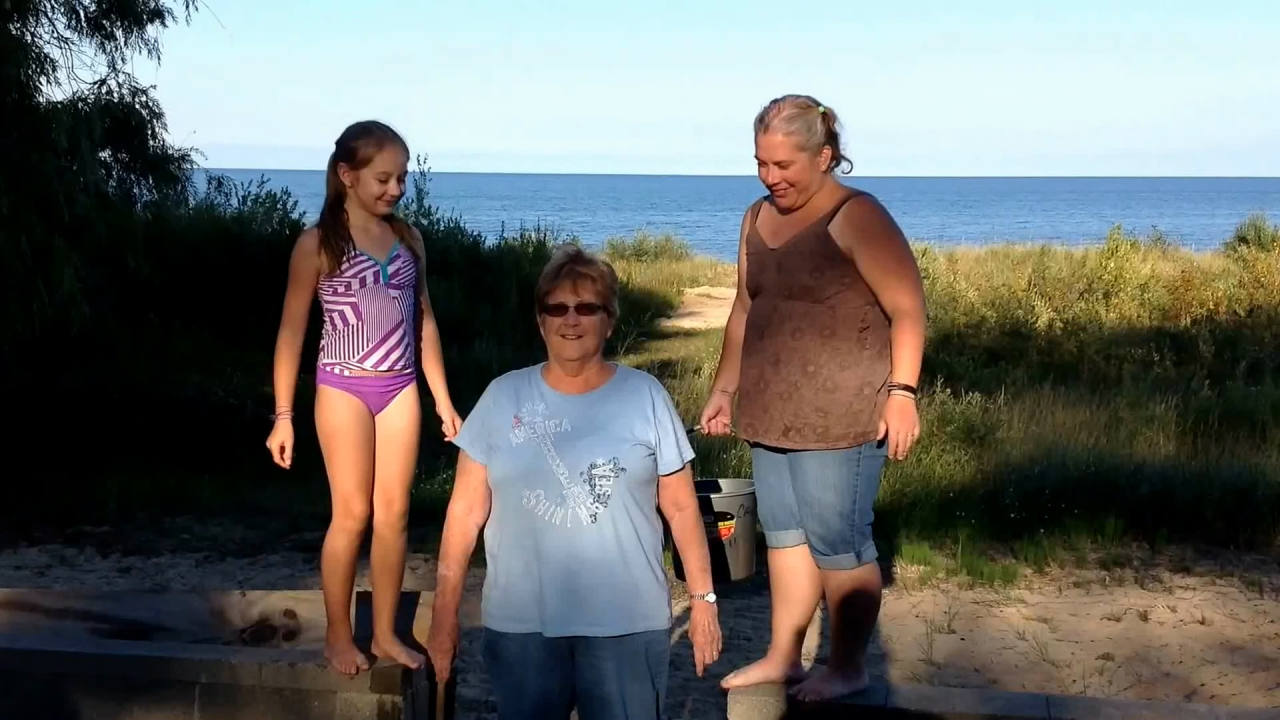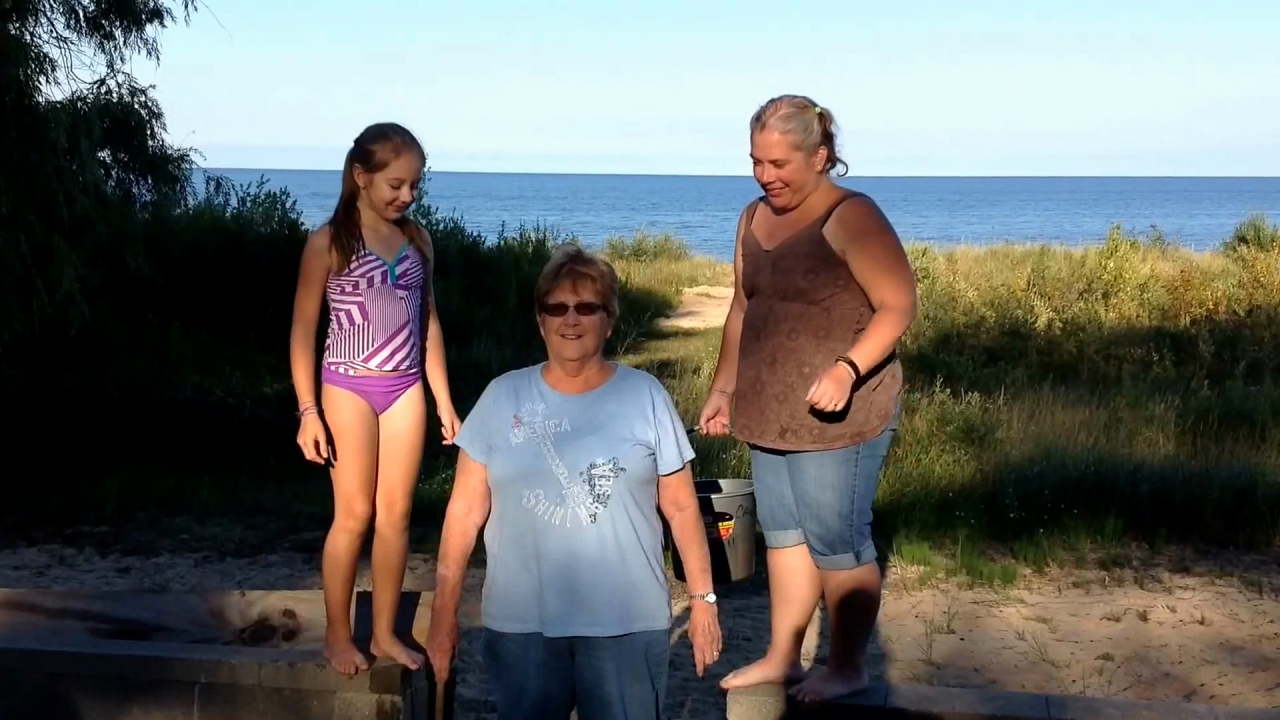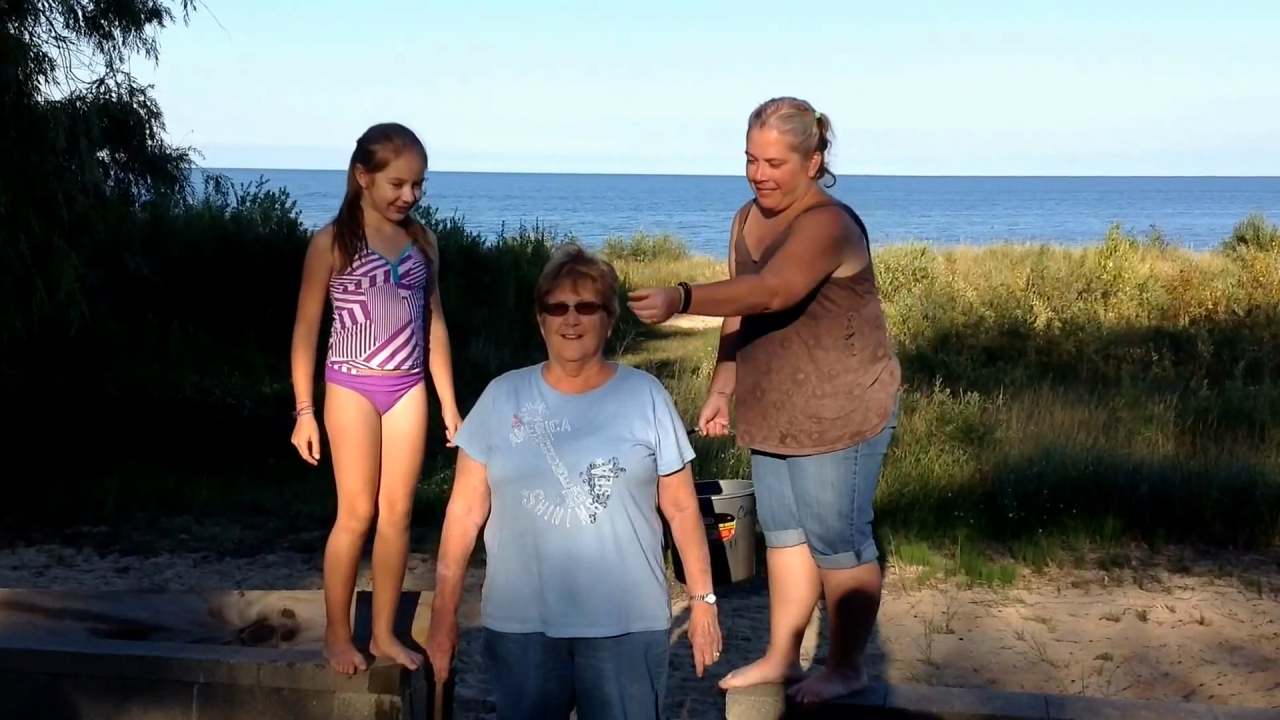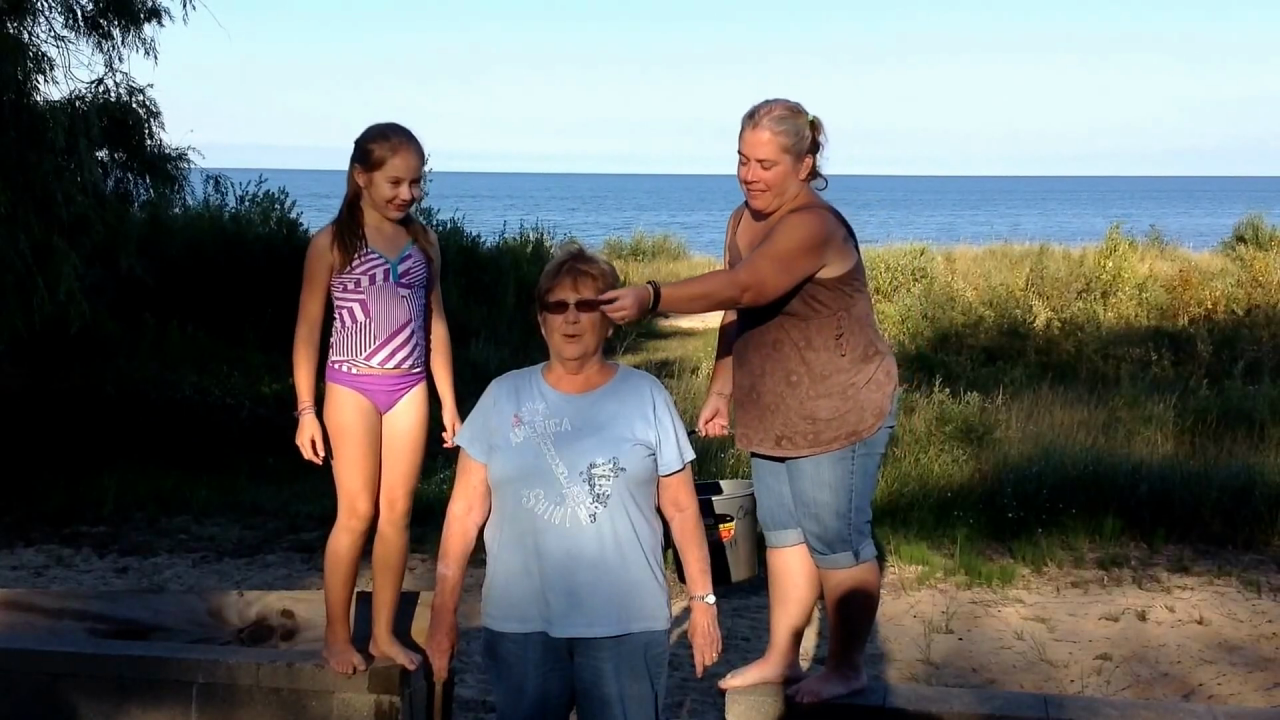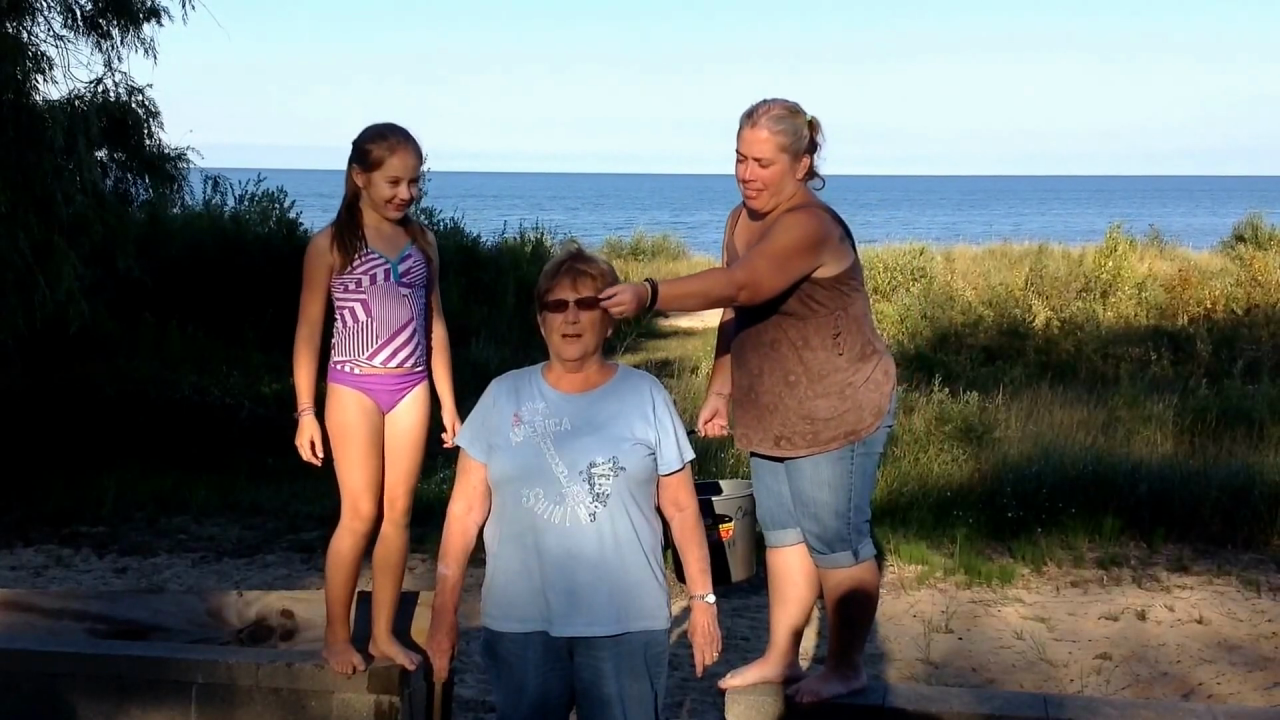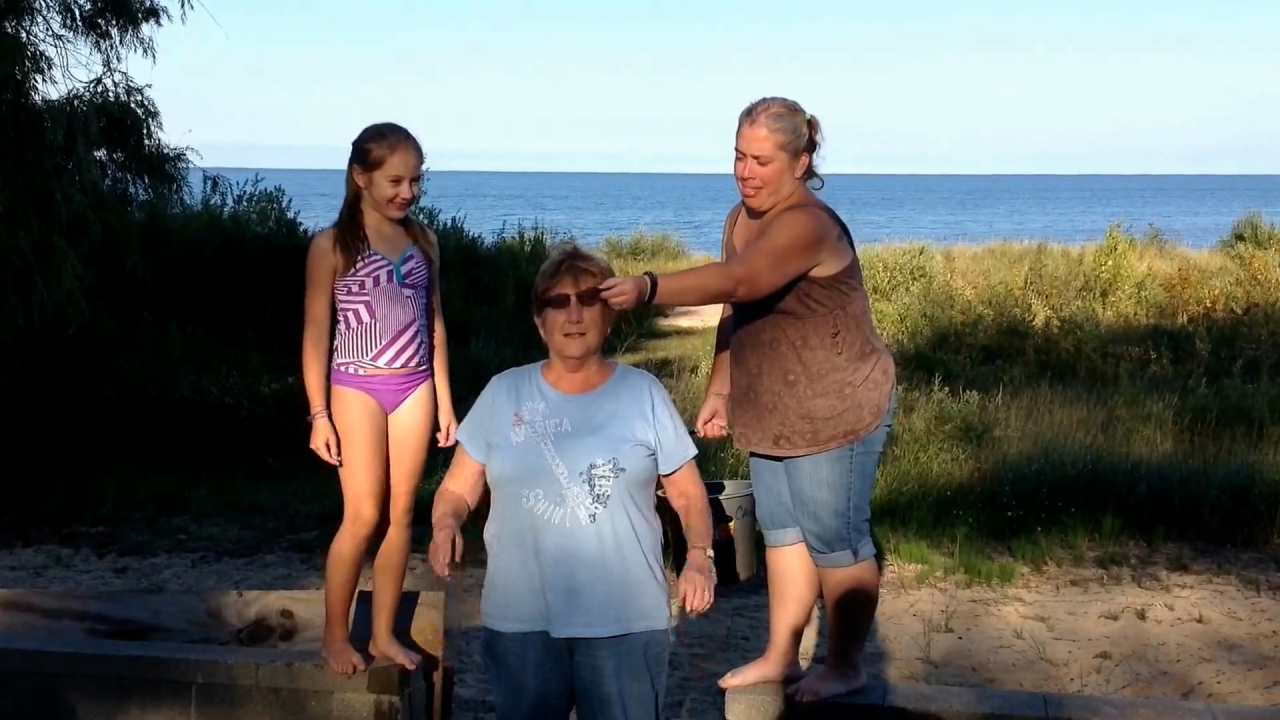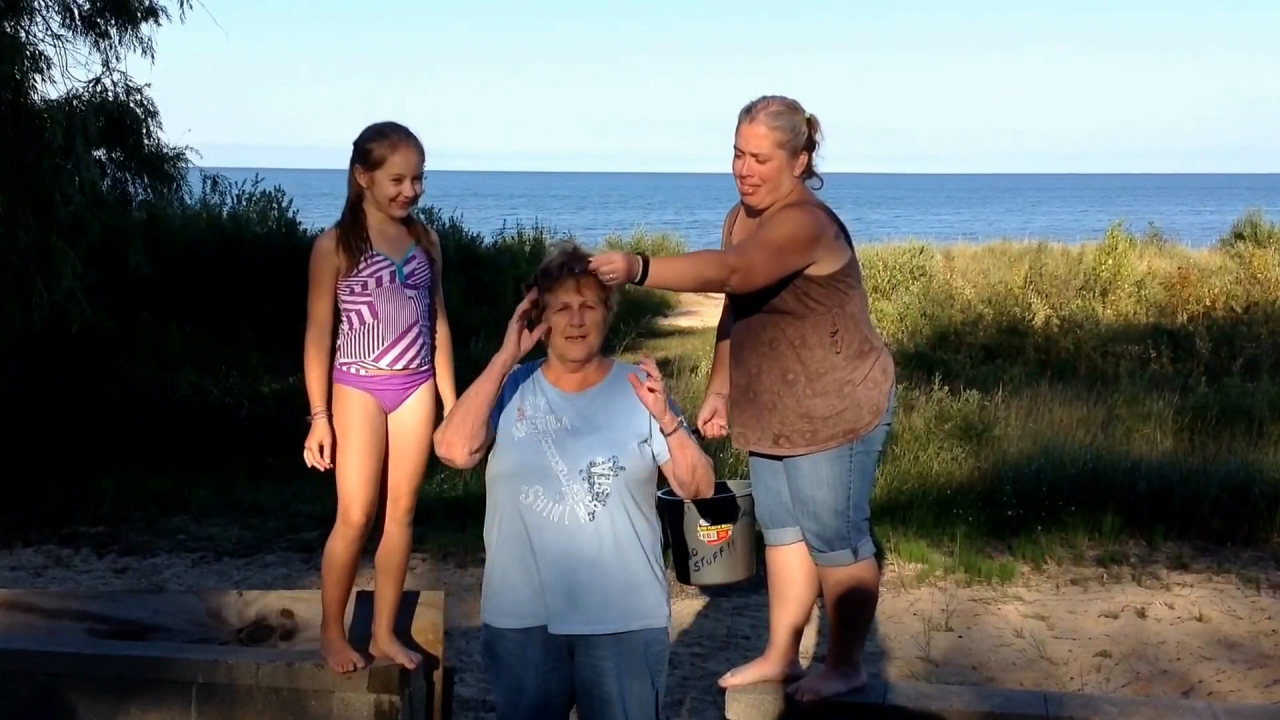
dt=0.4s
person 1, frame 1
left shoulder: (857, 217)
right shoulder: (758, 217)
left elbow: (908, 309)
left wrist: (901, 391)
right wrist: (724, 388)
left hip: (839, 414)
right hip: (774, 411)
left knee: (838, 541)
right knee: (784, 533)
left ankle: (848, 667)
right ankle: (782, 657)
person 1, frame 2
left shoulder: (853, 218)
right shoulder: (753, 218)
left elbow: (897, 307)
left wrist: (846, 367)
right wrist: (723, 388)
left hip: (836, 414)
right hip: (772, 411)
left knee: (836, 541)
right knee: (782, 532)
left ankle: (847, 666)
right ankle: (781, 657)
person 1, frame 3
left shoulder: (828, 224)
right shoulder: (748, 220)
left elbow: (769, 293)
left wrist: (680, 298)
right wrist: (721, 389)
left hip: (840, 413)
right hip: (776, 413)
left knee: (837, 540)
right knee: (783, 532)
left ankle: (846, 666)
right ankle: (781, 657)
person 1, frame 4
left shoulder: (814, 226)
right shoulder: (743, 220)
left elbow: (742, 288)
left wrist: (651, 298)
right wrist: (721, 390)
left hip: (838, 412)
right hip: (775, 412)
left knee: (836, 540)
right knee: (783, 532)
left ankle: (846, 667)
right ankle: (781, 656)
person 1, frame 5
left shoulder: (810, 225)
right shoulder: (741, 220)
left elbow: (738, 287)
left wrist: (648, 295)
right wrist: (721, 390)
left hip: (836, 412)
right hip: (773, 413)
left knee: (835, 539)
right knee: (783, 532)
left ankle: (846, 666)
right ankle: (780, 656)
person 1, frame 6
left shoulder: (808, 224)
right shoulder: (740, 219)
left elbow: (735, 281)
left wrist: (646, 289)
right wrist: (719, 390)
left hip: (835, 410)
right hip: (774, 411)
left knee: (835, 539)
right knee: (782, 531)
left ankle: (845, 665)
right ankle: (780, 656)
person 1, frame 7
left shoulder: (805, 223)
right shoulder: (740, 217)
left elbow: (729, 271)
left wrist: (637, 268)
right wrist: (720, 390)
left hip: (834, 410)
right hip: (773, 411)
left knee: (835, 539)
right knee: (782, 531)
left ankle: (845, 664)
right ankle: (780, 655)
person 2, frame 1
left shoulder: (408, 238)
right shoulder: (318, 244)
left elbow: (424, 320)
right elbow: (291, 330)
left wrist: (443, 398)
right wrist: (283, 415)
left hip: (401, 389)
right hip: (345, 390)
left knee: (394, 512)
right knee: (352, 513)
left ankle: (385, 632)
right ankle: (338, 635)
person 2, frame 2
left shoulder: (417, 240)
right shoulder: (328, 242)
right elbow: (303, 329)
left wrist: (444, 400)
right wrist: (308, 411)
left hip: (405, 390)
right hip: (349, 389)
left knee: (396, 512)
right knee: (354, 513)
left ankle: (385, 633)
right ankle: (338, 635)
person 2, frame 3
left shoulder: (422, 241)
right shoulder: (332, 242)
right elbow: (306, 328)
left wrist: (449, 401)
right wrist: (304, 410)
left hip: (409, 390)
right hip: (352, 388)
left knee: (398, 512)
right knee: (357, 513)
left ankle: (384, 633)
right ankle: (337, 635)
person 2, frame 4
left shoulder: (424, 241)
right shoulder: (332, 242)
left elbow: (436, 322)
right elbow: (308, 328)
left wrist: (449, 401)
right wrist: (306, 409)
left hip: (409, 389)
right hip: (353, 388)
left knee: (397, 512)
right knee: (357, 512)
left ankle: (383, 633)
right ankle: (336, 635)
person 2, frame 5
left shoulder: (422, 241)
right shoulder: (331, 244)
right elbow: (308, 330)
left wrist: (448, 400)
right wrist: (305, 412)
left hip: (411, 389)
right hip: (355, 388)
left knee: (399, 513)
right knee: (361, 513)
left ankle: (383, 634)
right ankle: (337, 635)
person 2, frame 6
left shoulder: (423, 241)
right shoulder: (332, 245)
right elbow: (315, 332)
left wrist: (445, 400)
right wrist: (319, 413)
left hip: (413, 389)
right hip: (357, 389)
left knee: (401, 513)
right knee: (364, 516)
left ankle: (383, 634)
right ankle: (335, 633)
person 2, frame 7
left shoulder: (425, 241)
right shoulder: (336, 245)
right elbow: (319, 333)
left wrist: (451, 401)
right wrist: (319, 416)
left hip: (416, 389)
right hip: (360, 389)
left knee: (401, 513)
right knee: (355, 516)
left ankle: (384, 633)
right ankle: (332, 631)
person 3, frame 1
left shoulder: (646, 396)
right shoulder: (503, 398)
left elbow: (681, 507)
right elbow: (466, 511)
left wrist: (702, 598)
right wrist: (445, 613)
left hip: (628, 624)
right hip: (521, 624)
person 3, frame 2
left shoulder: (646, 396)
right shoulder: (502, 397)
left elbow: (681, 507)
right elbow: (465, 511)
left wrist: (702, 598)
right wrist: (444, 613)
left hip: (627, 623)
right hip: (520, 623)
person 3, frame 3
left shoulder: (646, 396)
right shoulder: (502, 397)
left elbow: (681, 508)
right elbow: (465, 511)
left wrist: (702, 599)
right wrist: (444, 612)
left hip: (627, 624)
right hip: (520, 624)
person 3, frame 4
left shoulder: (646, 395)
right shoulder: (503, 396)
left elbow: (681, 507)
right elbow: (466, 510)
left wrist: (702, 599)
right wrist: (444, 610)
left hip: (627, 622)
right hip: (520, 622)
person 3, frame 5
left shoulder: (645, 395)
right shoulder: (503, 396)
left elbow: (680, 506)
right elbow: (466, 510)
left wrist: (702, 598)
right wrist: (444, 610)
left hip: (626, 621)
right hip: (520, 621)
person 3, frame 6
left shoulder: (644, 392)
right shoulder: (503, 394)
left elbow: (688, 490)
right elbow: (455, 495)
left wrist: (700, 557)
right wrist: (445, 523)
left hip: (625, 620)
right hip: (521, 619)
person 3, frame 7
left shoulder: (638, 387)
right shoulder: (510, 390)
left elbow: (698, 486)
right elbow: (453, 449)
left wrist: (666, 418)
right wrist: (505, 356)
left hip: (624, 617)
right hip: (521, 616)
